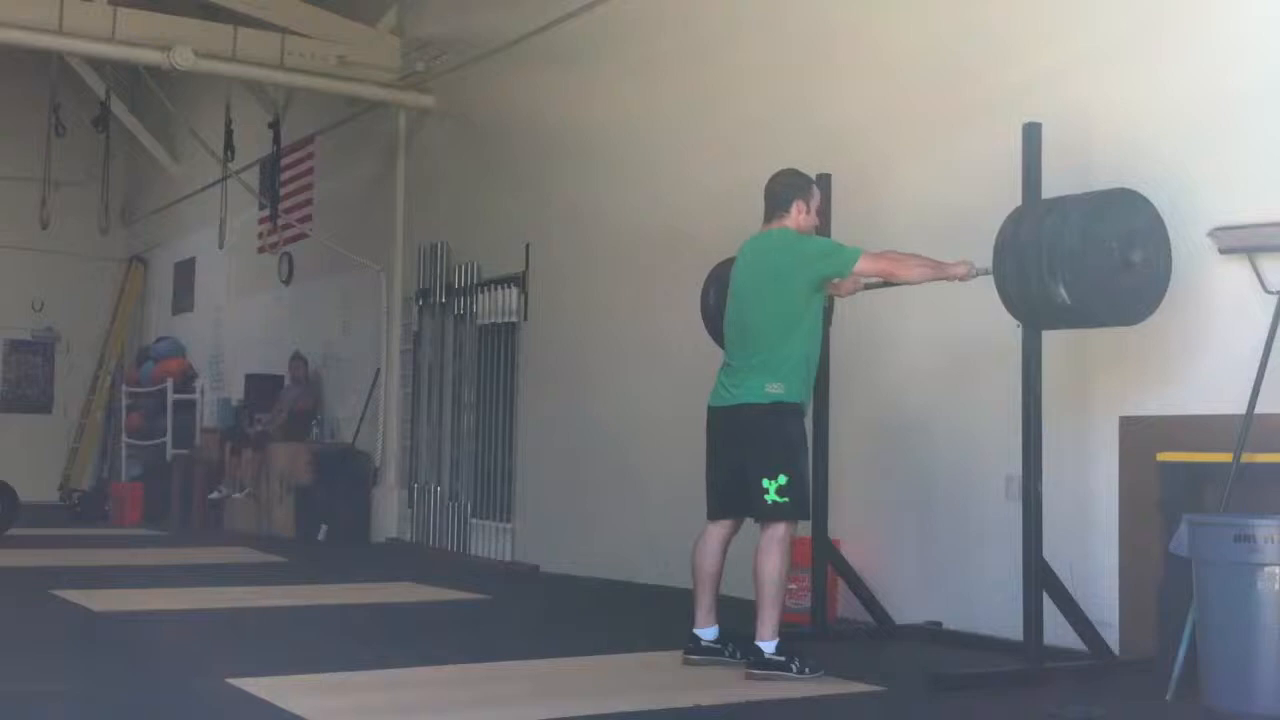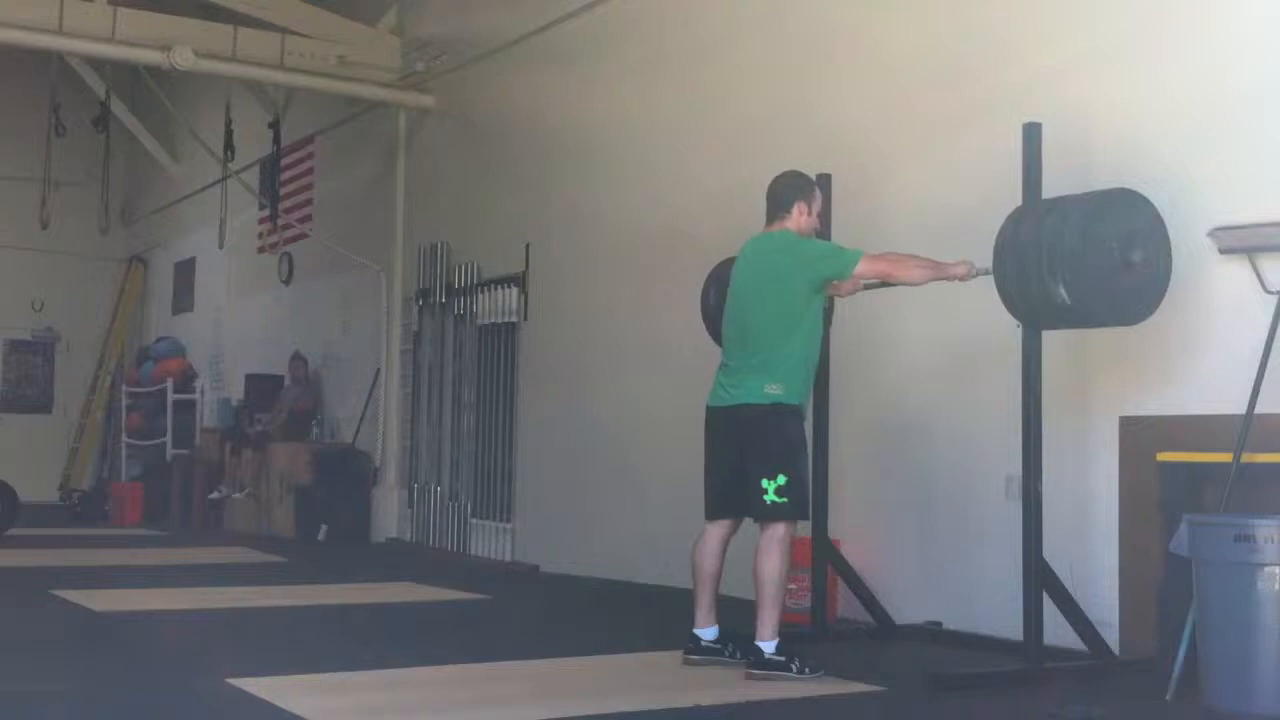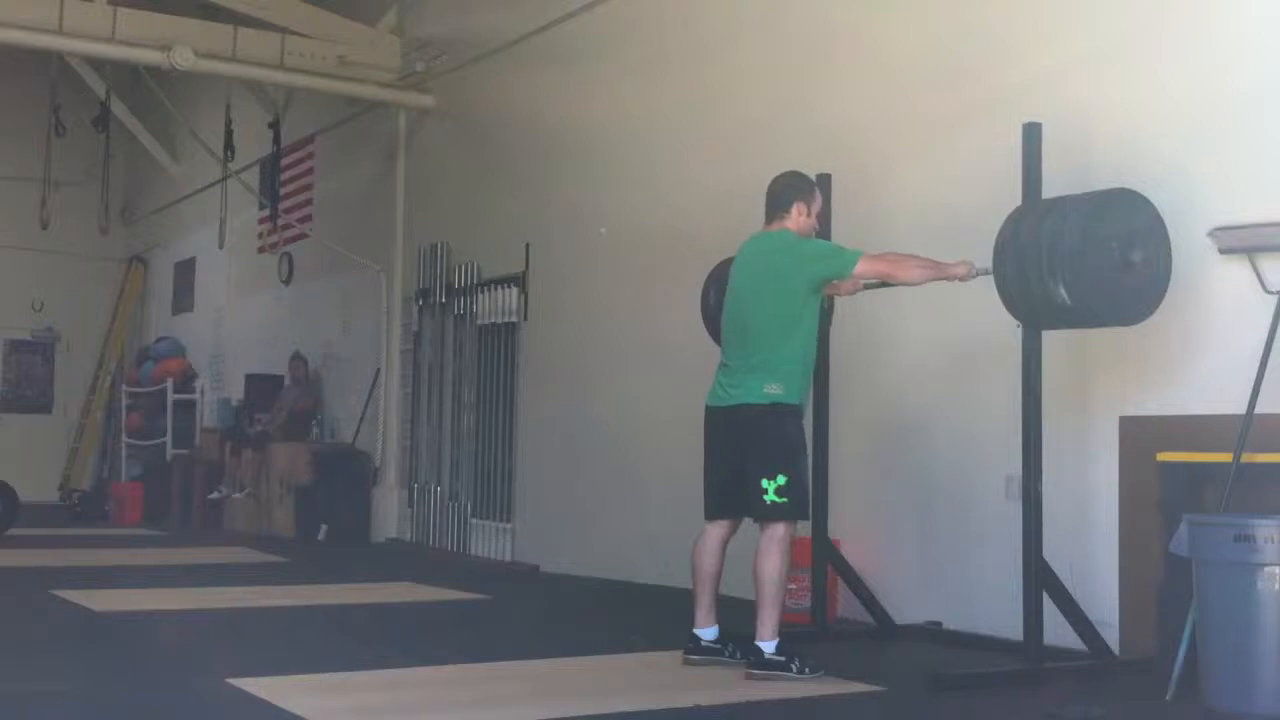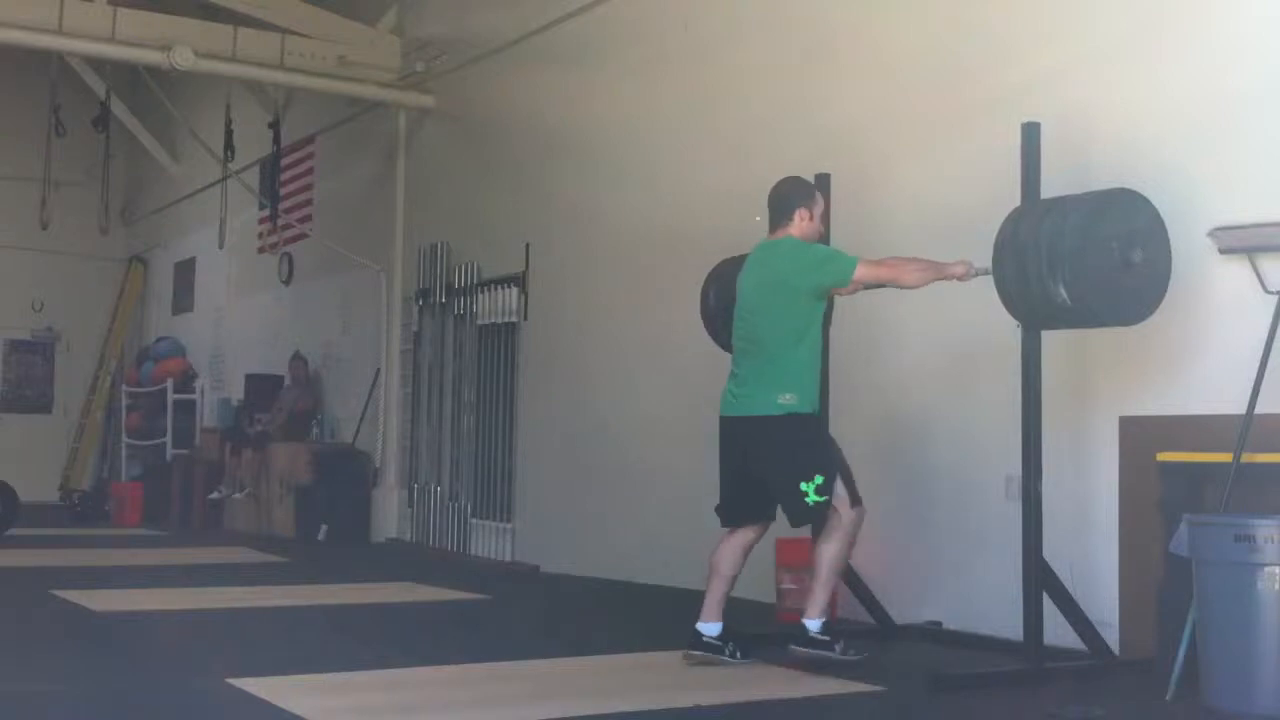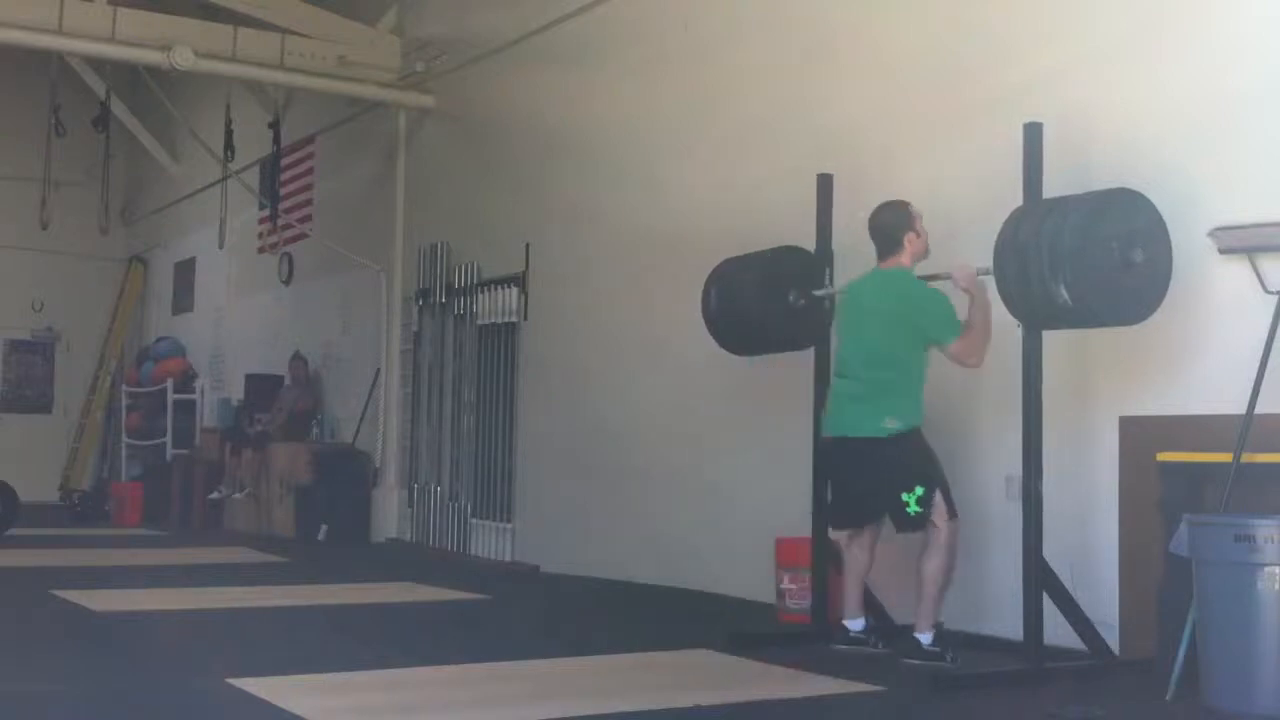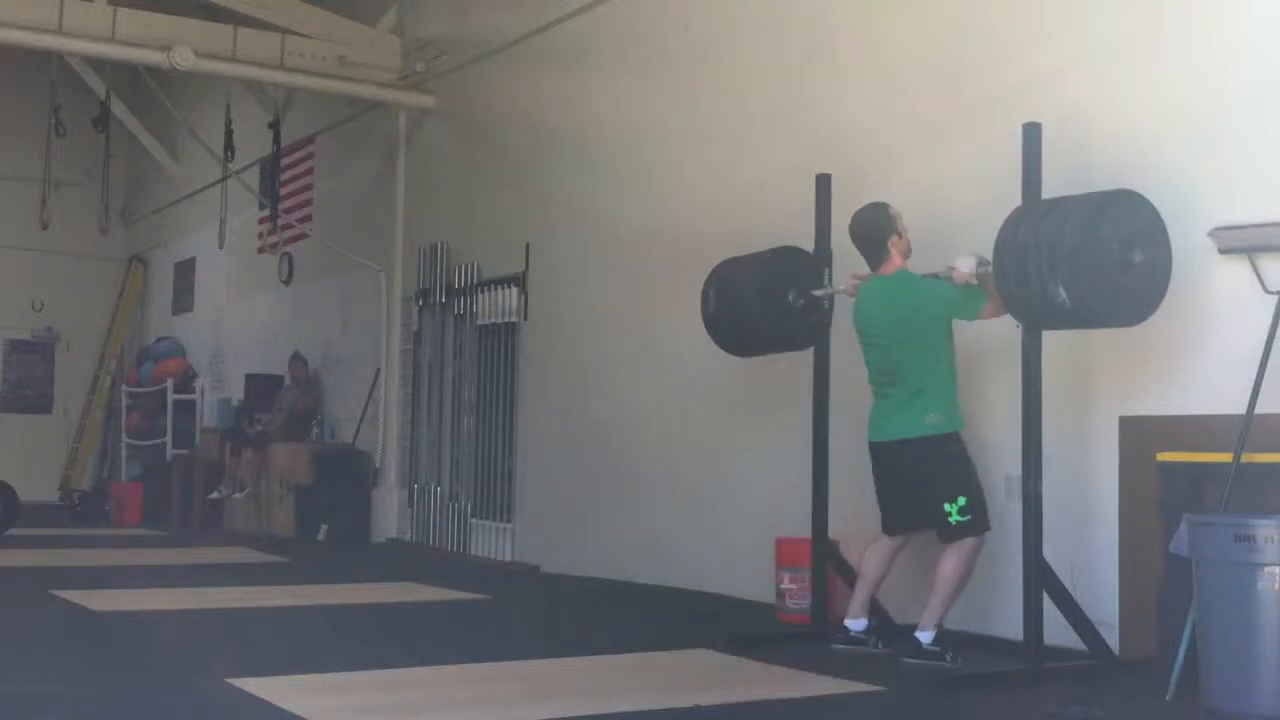
dt=0.3s
person 1, frame 1
left shoulder: (752, 251)
right shoulder: (802, 250)
right elbow: (889, 265)
left wrist: (830, 289)
right wrist: (949, 270)
left hip: (729, 406)
right hip: (769, 408)
left knee: (722, 521)
right knee: (777, 524)
left ankle: (704, 636)
right ankle: (768, 650)
person 1, frame 2
left shoulder: (753, 252)
right shoulder: (802, 252)
right elbow: (888, 268)
left wrist: (830, 290)
right wrist: (949, 270)
left hip: (726, 407)
right hip: (767, 409)
left knee: (721, 521)
right knee: (777, 525)
left ankle: (704, 635)
right ankle: (767, 650)
person 1, frame 3
left shoulder: (751, 251)
right shoulder: (801, 252)
right elbow: (889, 267)
left wrist: (831, 288)
right wrist: (949, 270)
left hip: (725, 407)
right hip: (767, 408)
left knee: (721, 521)
right knee: (777, 525)
left ankle: (703, 636)
right ankle: (767, 651)
person 1, frame 4
left shoulder: (757, 262)
right shoulder: (805, 258)
right elbow: (889, 272)
left wrist: (831, 289)
right wrist: (948, 270)
left hip: (739, 416)
right hip: (783, 415)
left knee: (746, 526)
right knee: (845, 514)
left ankle: (707, 632)
right ankle: (813, 628)
person 1, frame 5
left shoulder: (854, 292)
right shoulder: (924, 298)
right elbow: (971, 355)
right wrist: (977, 295)
left hip: (837, 435)
right hip: (889, 436)
left knee: (860, 527)
right knee: (941, 527)
left ankle: (853, 626)
right ankle: (923, 639)
person 1, frame 6
left shoulder: (866, 300)
right shoulder: (930, 293)
right elbow: (999, 306)
right wrist: (977, 274)
left hip: (885, 438)
right hip: (929, 438)
left knee: (894, 532)
right knee: (967, 536)
left ankle: (854, 625)
right ankle: (924, 639)
